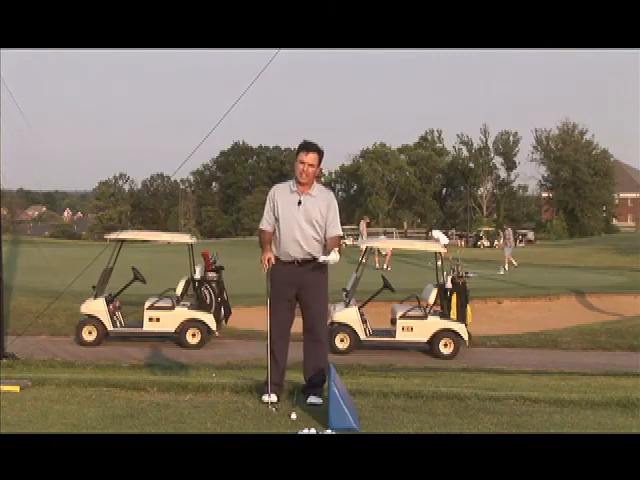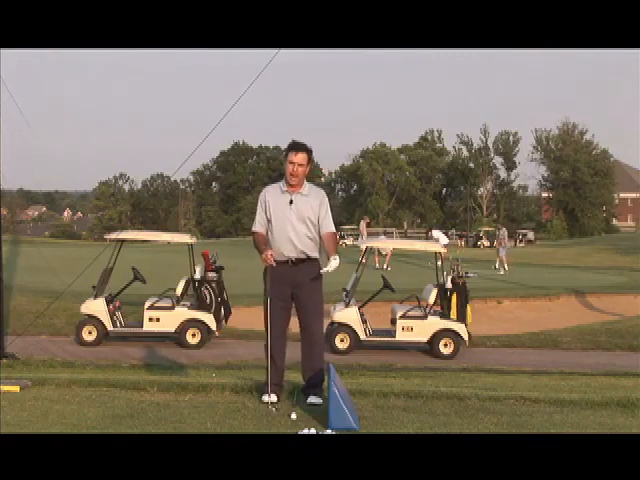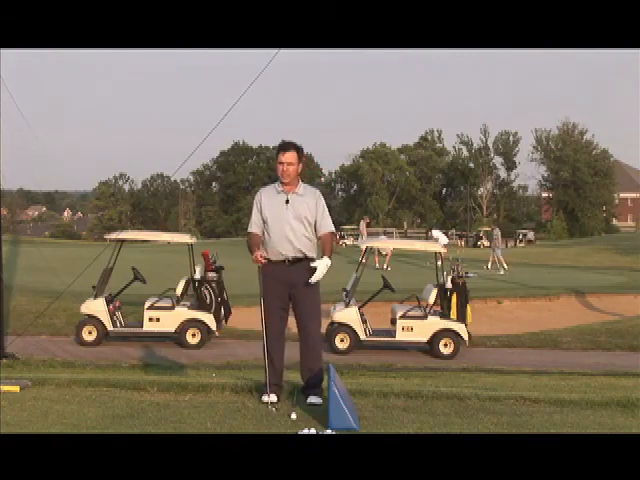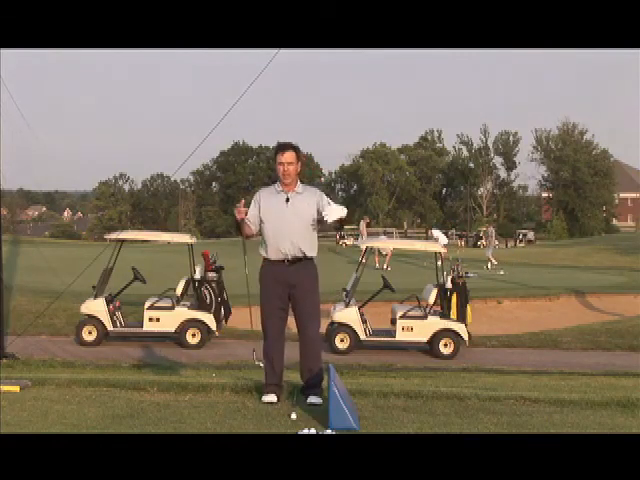
dt=0.3s
person 1, frame 1
left shoulder: (327, 197)
right shoulder: (277, 192)
left elbow: (333, 234)
right elbow: (266, 227)
left wrist: (334, 251)
right wrist: (266, 249)
left hip: (314, 270)
right hip: (282, 269)
left knee: (317, 331)
right knee: (278, 329)
left ankle: (314, 388)
right ankle: (274, 386)
person 1, frame 2
left shoulder: (318, 196)
right shoulder: (268, 194)
left elbow: (327, 231)
right elbow: (258, 230)
left wrist: (333, 256)
right wrist: (264, 249)
left hip: (308, 269)
right hip: (277, 270)
left knee: (312, 329)
right knee: (274, 330)
left ankle: (313, 388)
right ankle: (273, 387)
person 1, frame 3
left shoulder: (313, 195)
right shoulder: (263, 195)
left elbow: (326, 231)
right elbow: (254, 231)
left wrist: (326, 257)
right wrist: (255, 250)
left hip: (305, 269)
right hip: (273, 270)
left knee: (310, 329)
right knee: (272, 330)
left ankle: (313, 388)
right ankle: (273, 386)
person 1, frame 4
left shoulder: (314, 195)
right shoulder: (262, 196)
left elbow: (333, 220)
right elbow: (250, 231)
left wrist: (340, 212)
right wrist: (240, 218)
left hip: (304, 268)
right hip: (272, 269)
left knee: (310, 329)
right knee: (272, 330)
left ankle: (312, 388)
right ankle: (272, 387)
